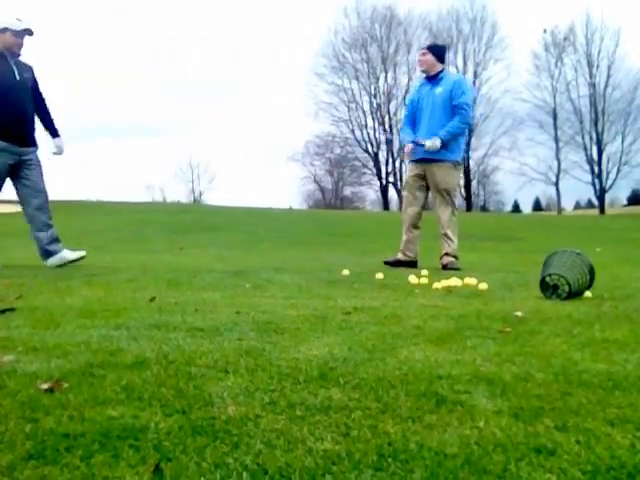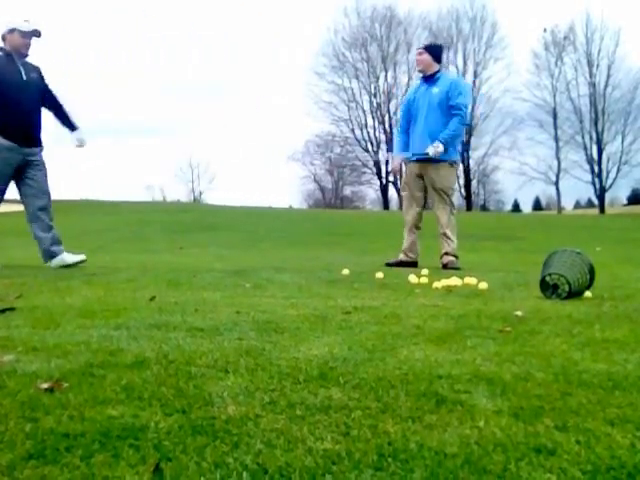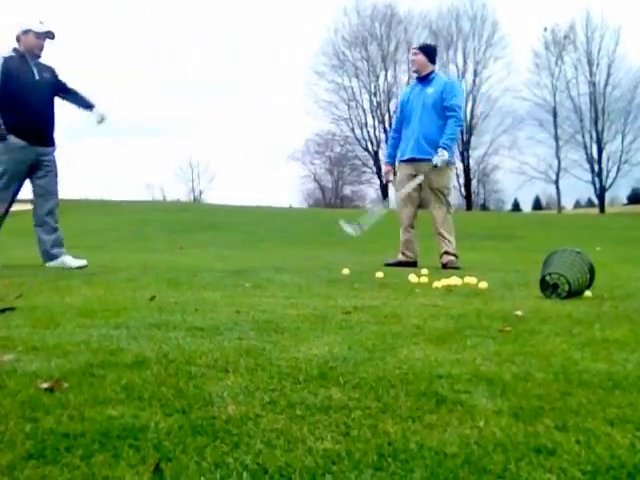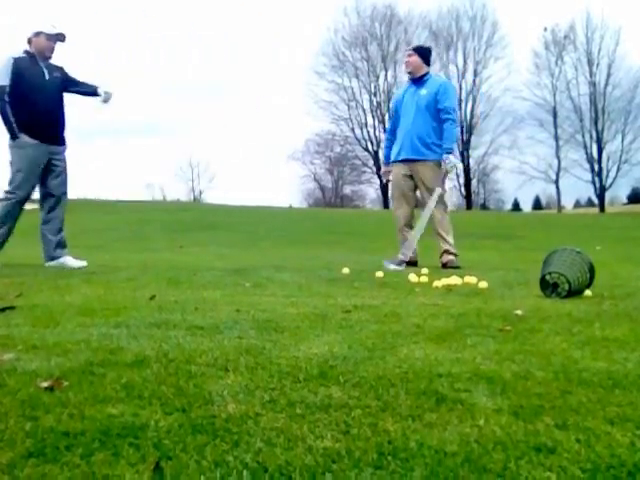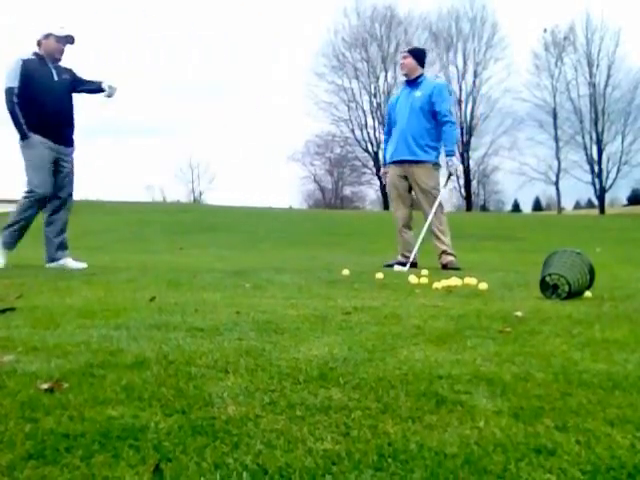
dt=0.1s
person 1, frame 1
left shoulder: (26, 70)
left elbow: (40, 104)
left wrist: (55, 135)
left hip: (26, 148)
left knee: (37, 199)
left ankle: (52, 251)
person 1, frame 2
left shoulder: (33, 71)
left elbow: (51, 101)
left wrist: (74, 129)
left hip: (32, 148)
left knee: (40, 200)
left ankle: (54, 252)
person 1, frame 3
left shoulder: (47, 71)
left elbow: (67, 92)
left wrist: (92, 108)
left hip: (45, 146)
left knee: (47, 199)
left ankle: (54, 254)
person 1, frame 4
left shoulder: (57, 72)
left elbow: (76, 85)
left wrist: (98, 91)
left hip: (55, 146)
right hip: (28, 143)
left knee: (56, 198)
left ankle: (56, 254)
person 1, frame 5
left shoulder: (66, 74)
right shoulder: (23, 66)
left elbow: (84, 85)
left wrist: (103, 86)
right wrist: (26, 134)
left hip: (64, 145)
right hip: (37, 141)
left knee: (62, 198)
right knee: (40, 192)
left ankle: (56, 255)
person 2, frame 1
left shoulder: (458, 84)
right shoulder: (417, 91)
left elbow: (463, 117)
right elbow: (407, 122)
left wrist: (439, 139)
right wrist: (409, 142)
left hip: (445, 158)
right hip: (417, 159)
left knee: (446, 209)
right knee: (410, 208)
left ankle: (449, 256)
right ankle: (407, 254)
person 2, frame 2
left shoulder: (454, 84)
right shoulder: (413, 92)
left elbow: (460, 118)
right elbow: (403, 125)
left wrist: (441, 143)
right wrist: (399, 153)
left hip: (441, 159)
right hip: (414, 159)
left knee: (444, 208)
right knee: (410, 209)
left ankle: (449, 255)
right ankle: (408, 255)
person 2, frame 3
left shoulder: (447, 85)
right shoulder: (407, 92)
left elbow: (455, 119)
right elbow: (397, 128)
left wrist: (445, 148)
right wrist: (389, 159)
left hip: (434, 159)
right hip: (406, 160)
left knee: (440, 208)
right knee: (406, 209)
left ankle: (448, 255)
right ankle: (407, 254)
person 2, frame 4
left shoulder: (441, 86)
right shoulder: (401, 94)
left elbow: (450, 121)
right elbow: (392, 129)
left wrist: (448, 152)
right wrist: (386, 161)
left hip: (429, 160)
right hip: (401, 160)
left knee: (437, 208)
right knee: (402, 209)
left ankle: (448, 254)
right ankle: (407, 255)
person 2, frame 5
left shoulder: (435, 89)
right shoulder: (397, 96)
left elbow: (447, 123)
left wrist: (450, 153)
right wrist: (385, 162)
left hip: (424, 161)
right hip: (396, 163)
left knee: (433, 209)
right knee: (400, 212)
left ankle: (447, 256)
right ankle: (406, 255)
